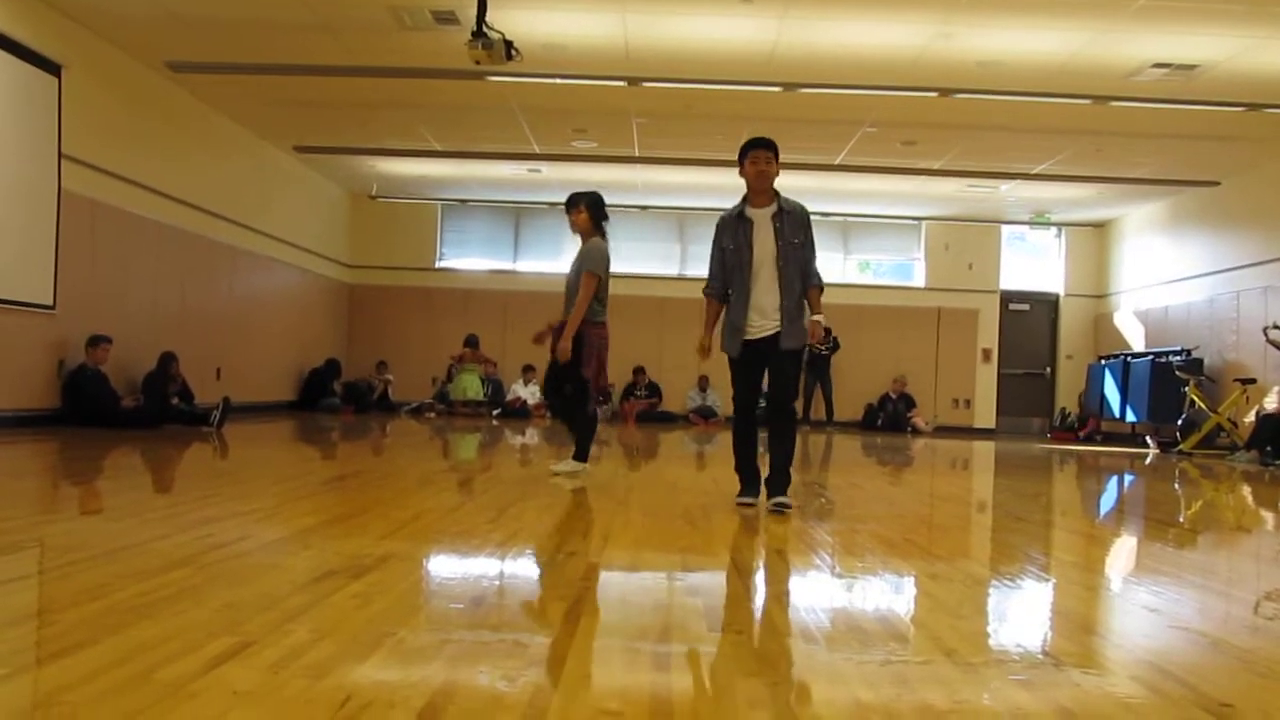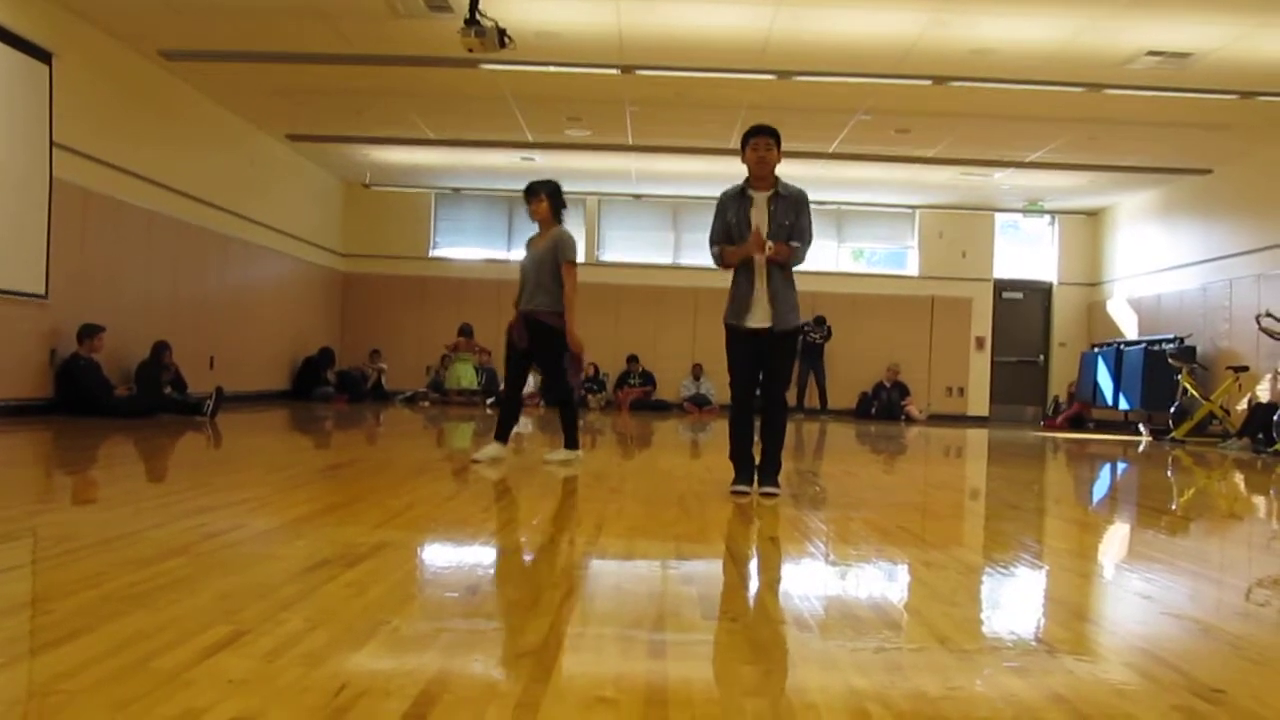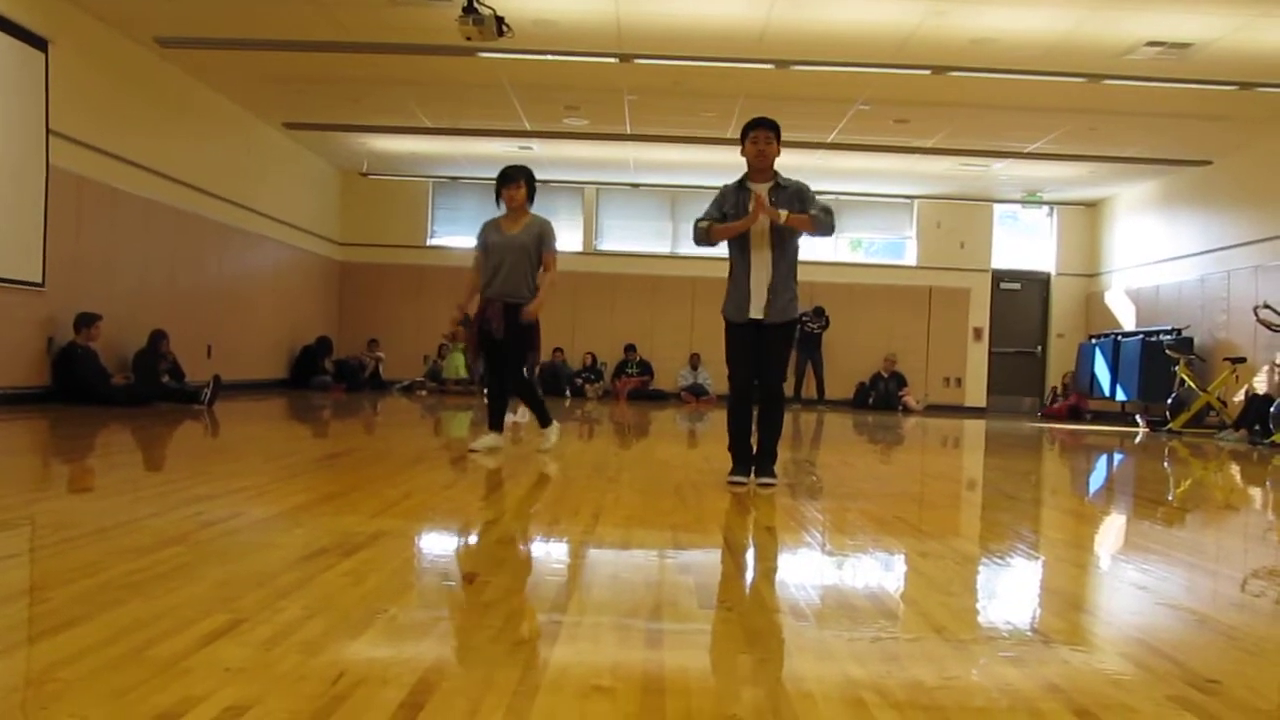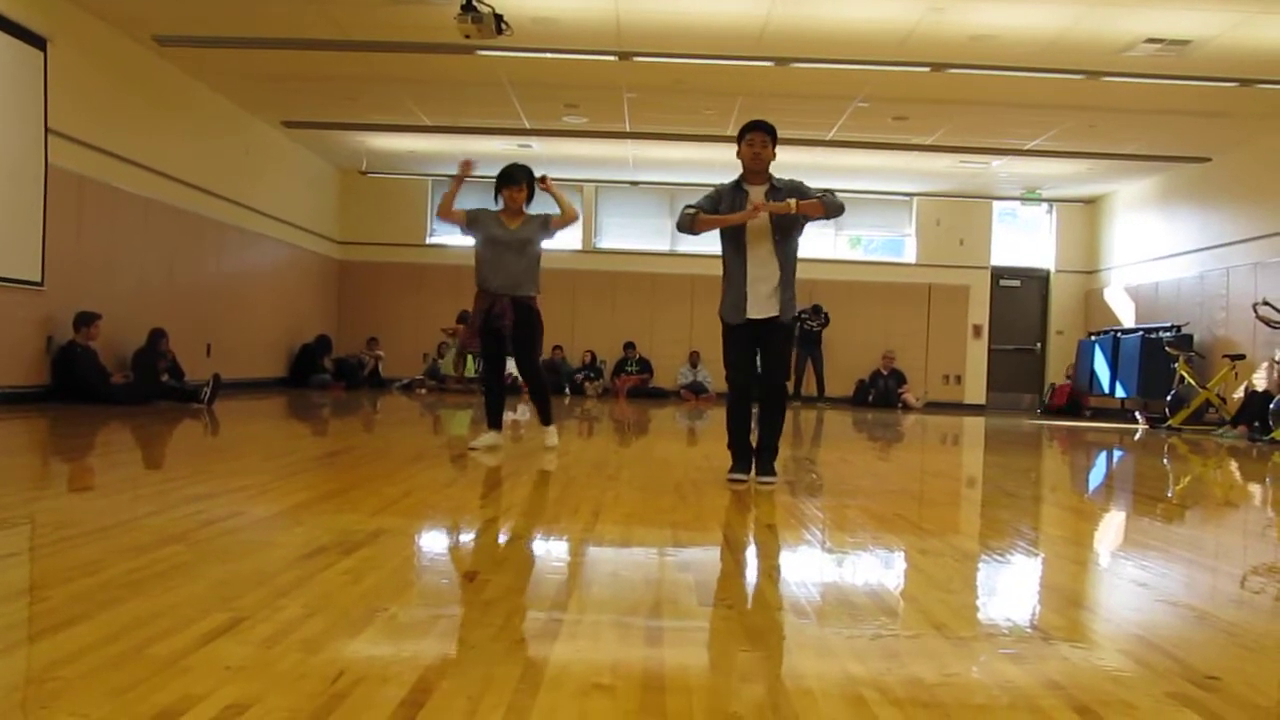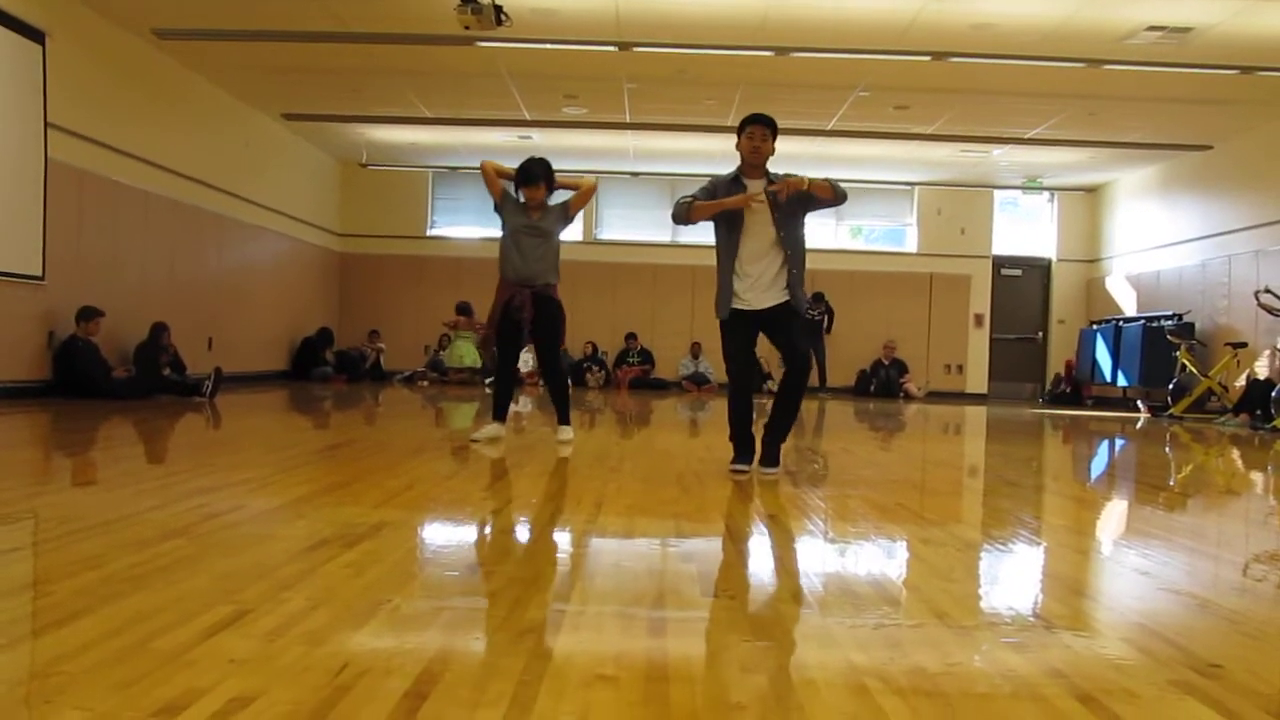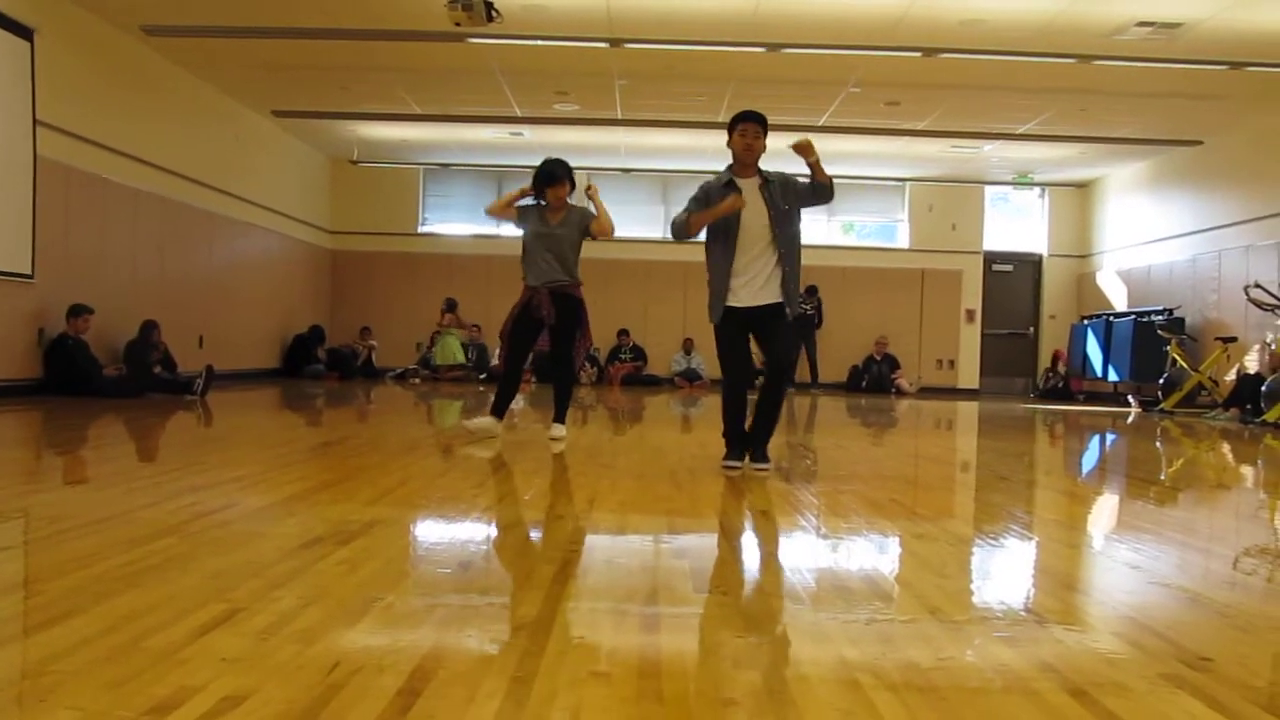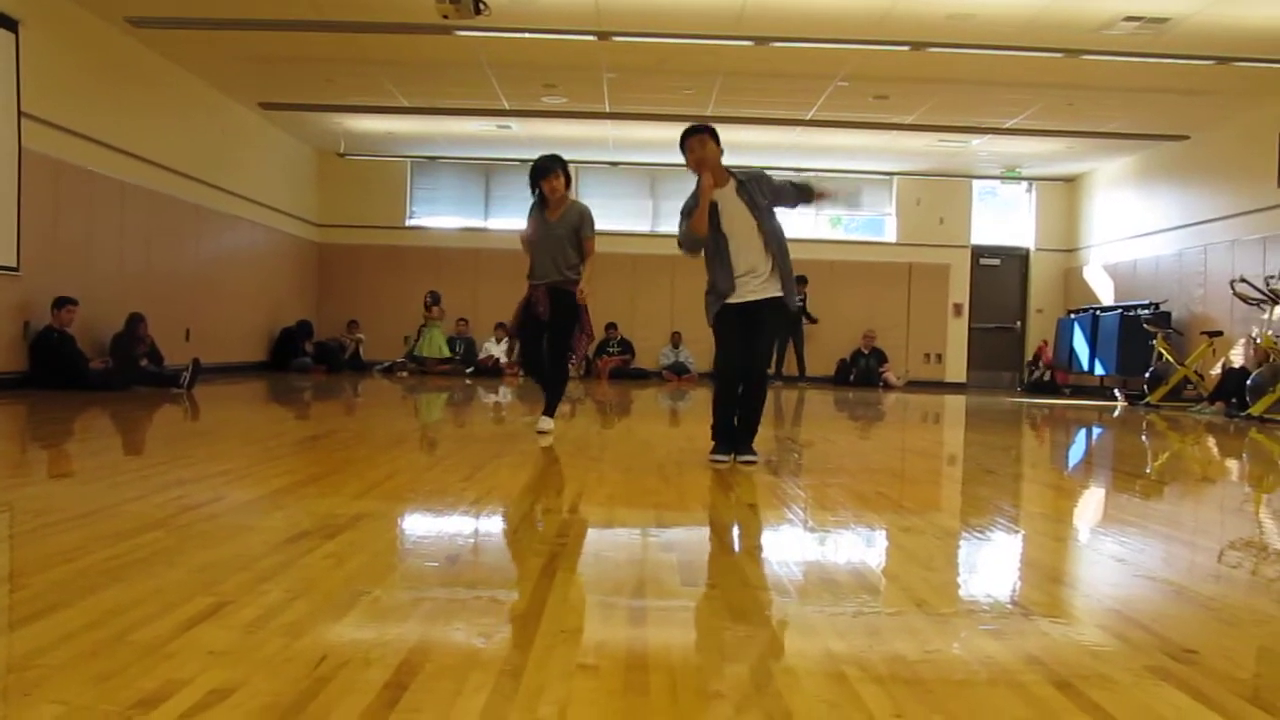
dt=0.4s
person 1, frame 1
left shoulder: (797, 216)
right shoulder: (728, 223)
left elbow: (809, 272)
right elbow: (717, 284)
left wrist: (816, 314)
right wrist: (707, 332)
left hip: (786, 331)
right hip: (743, 334)
left knee: (782, 406)
right knee: (744, 409)
left ankle: (779, 486)
right ankle: (748, 483)
person 1, frame 2
left shoulder: (795, 199)
right shoulder: (730, 200)
left elbow: (799, 250)
right elbow: (718, 253)
left wrist: (768, 247)
right wrist: (746, 248)
left hip: (782, 317)
right hip: (741, 317)
left knee: (775, 395)
right knee: (742, 395)
left ankle: (769, 472)
right ankle: (742, 471)
person 1, frame 3
left shoulder: (795, 192)
right shoulder: (729, 194)
left elbow: (826, 223)
right elbow: (701, 233)
left wrist: (778, 216)
right wrist: (745, 222)
left hip: (780, 309)
right hip: (740, 309)
left knee: (772, 387)
right knee: (740, 386)
left ankle: (765, 462)
right ankle: (740, 461)
person 1, frame 4
left shoulder: (791, 191)
right shoulder: (724, 195)
left elbow: (835, 206)
right elbow: (685, 221)
left wrist: (789, 207)
right wrist: (736, 218)
left hip: (778, 311)
right hip: (737, 311)
left knee: (775, 385)
right knee: (739, 386)
left ankle: (766, 458)
right ankle: (740, 458)
person 1, frame 5
left shoulder: (788, 190)
right shoulder: (721, 187)
left elbow: (837, 196)
right elbow: (680, 213)
left wrist: (805, 183)
right wrist: (728, 203)
left hip: (780, 300)
right hip: (736, 304)
left knee: (800, 362)
right knee: (740, 379)
left ankle: (773, 442)
right ankle: (743, 449)
person 1, frame 6
left shoulder: (782, 186)
right shoulder: (713, 190)
left elbow: (823, 194)
right elbow: (679, 230)
left wrist: (812, 161)
right wrist: (718, 211)
left hip: (771, 300)
right hip: (729, 302)
left knee: (780, 368)
right knee: (734, 376)
left ankle: (758, 444)
right ankle: (734, 444)
person 1, frame 7
left shoulder: (756, 181)
right shoulder: (696, 203)
left elbow: (793, 192)
right elbow: (691, 245)
left wrist: (828, 195)
right wrist: (706, 191)
left hip: (768, 294)
right hip: (728, 299)
left knee: (756, 370)
right knee: (728, 369)
left ankle: (745, 440)
right ankle: (722, 439)
person 2, frame 1
left shoulder: (596, 249)
right shoulder: (584, 250)
left elbow: (586, 297)
left wrist: (566, 336)
right wrist: (553, 327)
left hip: (587, 334)
right hip: (575, 332)
left knee: (582, 396)
right knee: (553, 389)
left ankle: (580, 458)
right ankle: (582, 451)
person 2, frame 2
left shoulder: (562, 238)
right shoulder: (532, 243)
left elbow: (570, 286)
left wrist: (571, 328)
left hip: (549, 324)
right hip: (524, 323)
left knee: (558, 386)
right knee: (512, 385)
left ankle: (571, 447)
right ankle: (500, 443)
person 2, frame 3
left shoulder: (541, 227)
right shoulder: (489, 228)
left elbow: (550, 270)
right elbow: (478, 270)
left wrist: (537, 300)
right wrist: (463, 304)
left hip: (522, 310)
right hip: (489, 310)
left knee: (514, 374)
right knee: (494, 374)
left ankle: (548, 425)
right ankle: (495, 432)
person 2, frame 4
left shoulder: (538, 224)
right shoulder: (483, 219)
left elbow: (571, 216)
right elbow: (444, 213)
left wrist: (549, 188)
right wrist: (459, 179)
left hip: (523, 305)
right hip: (489, 305)
left knee: (529, 368)
right knee: (492, 369)
left ankle: (548, 425)
right ankle: (494, 430)
person 2, frame 5
left shoulder: (559, 213)
right shoulder: (509, 207)
left elbow: (590, 186)
right elbow: (486, 167)
left wrist: (559, 182)
right wrist: (516, 175)
left hip: (545, 297)
right hip: (511, 295)
left knee: (550, 363)
right knee: (505, 361)
left ankle: (564, 424)
right ankle: (498, 422)
person 2, frame 6
left shoulder: (581, 216)
right shoulder: (530, 213)
left elbow: (606, 232)
right elbow: (492, 211)
left wrist: (595, 199)
right wrist: (521, 193)
left hip: (566, 296)
right hip: (533, 295)
left knee: (563, 360)
right knee: (513, 356)
left ankle: (559, 422)
right ankle: (495, 418)
person 2, frame 7
left shoulder: (579, 212)
right shoulder: (536, 211)
left elbow: (588, 254)
left wrist: (585, 282)
right wrist: (525, 241)
left hip: (565, 293)
right hip: (537, 291)
left knee: (559, 354)
right knee: (529, 353)
left ankle: (548, 414)
right ankle: (553, 399)
